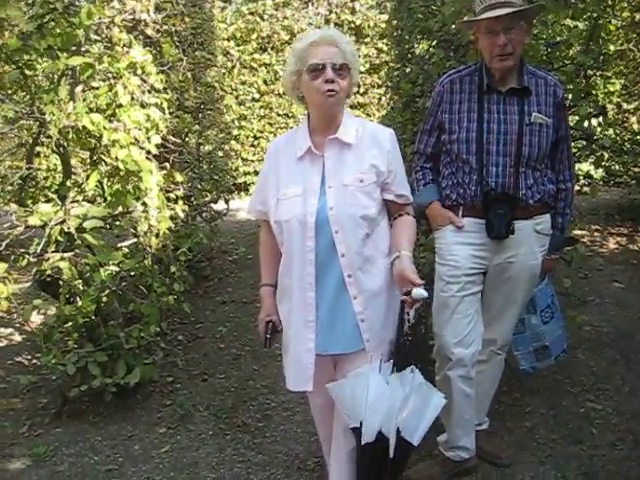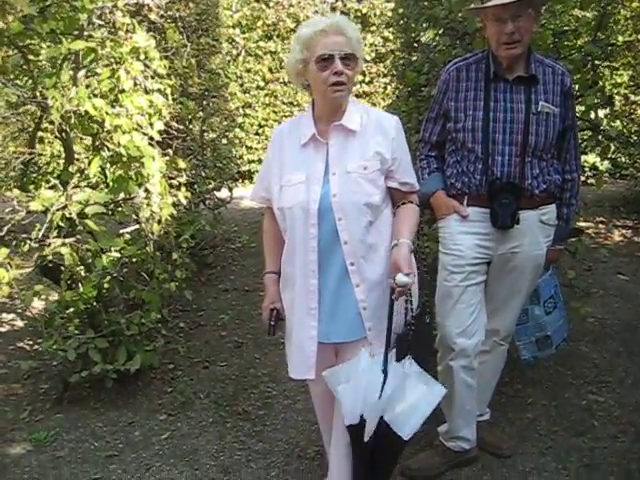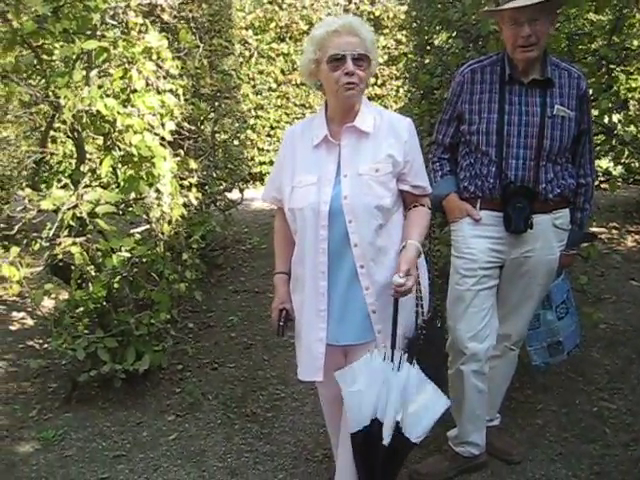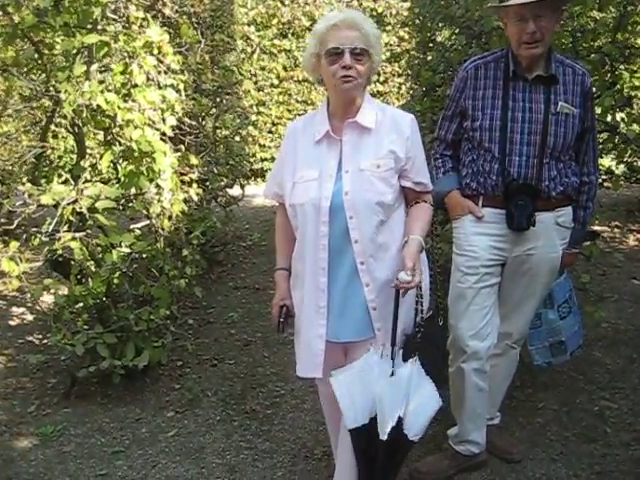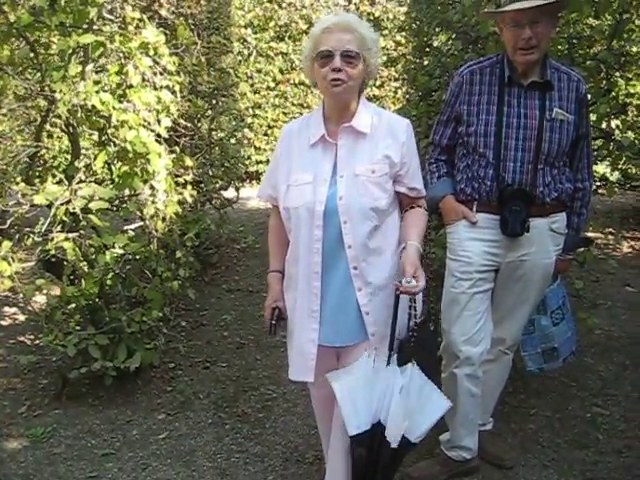
dt=0.3s
person 1, frame 1
left shoulder: (550, 91)
right shoulder: (450, 88)
left elbow: (562, 172)
right elbow: (423, 158)
left wrist: (554, 241)
right wrist: (430, 204)
left hip: (525, 233)
right hip: (462, 229)
left knee: (495, 340)
right knee: (456, 346)
left ankle: (476, 425)
person 1, frame 2
left shoulder: (557, 80)
right shoulder: (456, 76)
left elbow: (568, 163)
right elbow: (428, 146)
left wrist: (560, 231)
right wrist: (435, 193)
left hip: (530, 223)
right hip: (467, 219)
left knee: (498, 331)
right knee: (459, 337)
left ankle: (477, 416)
right ankle: (458, 438)
person 1, frame 3
left shoulder: (573, 84)
right shoulder: (471, 77)
left elbow: (582, 167)
right elbow: (441, 148)
left wrist: (573, 236)
right wrist: (447, 196)
left hip: (544, 228)
right hip: (480, 222)
left knee: (509, 336)
right knee: (470, 341)
left ankle: (487, 422)
person 1, frame 4
left shoulder: (577, 81)
right shoulder: (475, 74)
left elbow: (586, 165)
right elbow: (443, 145)
left wrist: (575, 235)
right wrist: (449, 193)
left hip: (546, 225)
right hip: (482, 219)
left knee: (511, 334)
right knee: (471, 339)
left ankle: (487, 420)
person 1, frame 5
left shoulder: (572, 87)
right shoulder: (470, 78)
left elbow: (580, 171)
right elbow: (438, 149)
left wrist: (569, 241)
right wrist: (442, 197)
left hip: (541, 231)
right hip: (476, 224)
left knee: (503, 339)
right knee: (464, 344)
left ankle: (479, 426)
person 2, frame 1
left shoulder: (378, 140)
right shoulder: (280, 150)
left elbow: (401, 211)
right elbow: (269, 227)
left wrist: (402, 257)
right wrist: (268, 291)
left hip: (365, 304)
right hip: (308, 306)
right knee: (323, 405)
person 2, frame 2
left shoulder: (384, 128)
right shoulder: (284, 136)
left elbow: (406, 199)
right elbow: (273, 215)
left wrist: (402, 246)
right wrist: (271, 278)
left hip: (368, 293)
right hip: (310, 296)
right knee: (324, 394)
person 2, frame 3
left shoulder: (397, 130)
right shoulder: (296, 138)
left elbow: (418, 202)
right elbow: (284, 216)
left wrist: (410, 248)
right wrist: (281, 280)
left hip: (378, 295)
right hip: (320, 296)
right knee: (333, 396)
person 2, frame 4
left shoulder: (399, 125)
right shoulder: (298, 132)
left elbow: (420, 199)
right elbow: (286, 211)
left wrist: (413, 244)
right wrist: (282, 276)
left hip: (379, 292)
right hip: (320, 293)
right knee: (332, 393)
person 2, frame 5
left shoulder: (395, 130)
right shoulder: (293, 135)
left elbow: (414, 204)
right elbow: (280, 214)
left wrist: (410, 249)
right wrist: (275, 278)
left hip: (371, 295)
right hip: (313, 296)
right knee: (325, 396)
